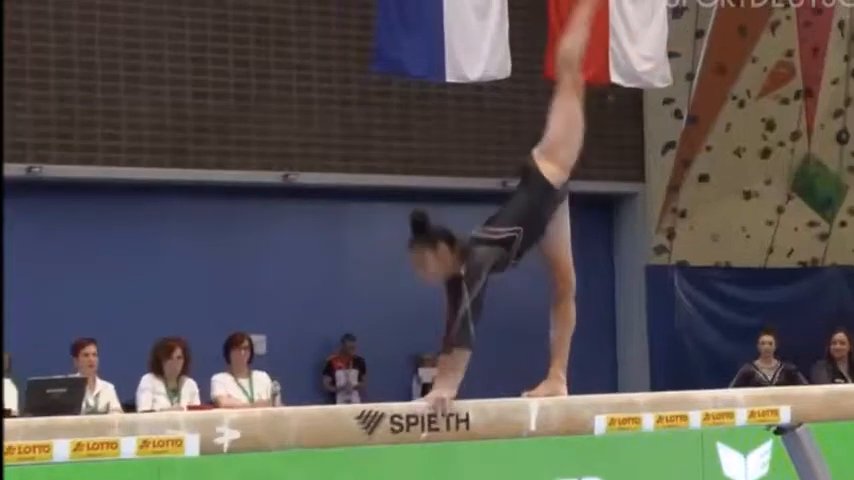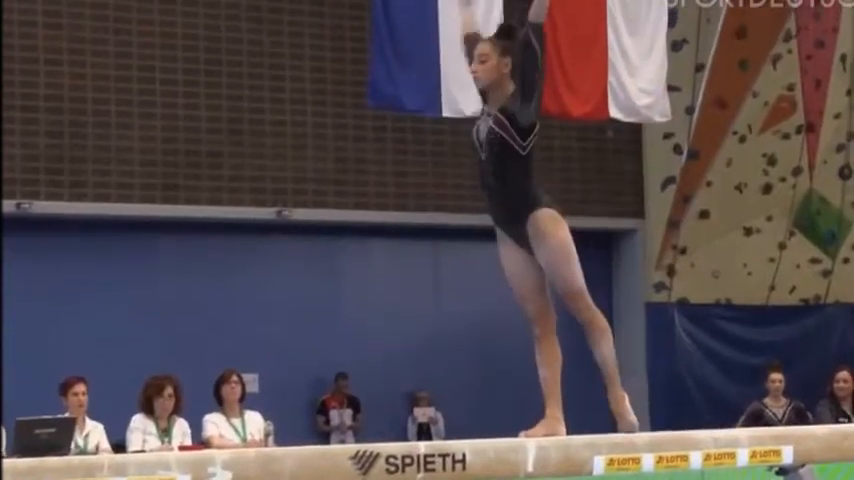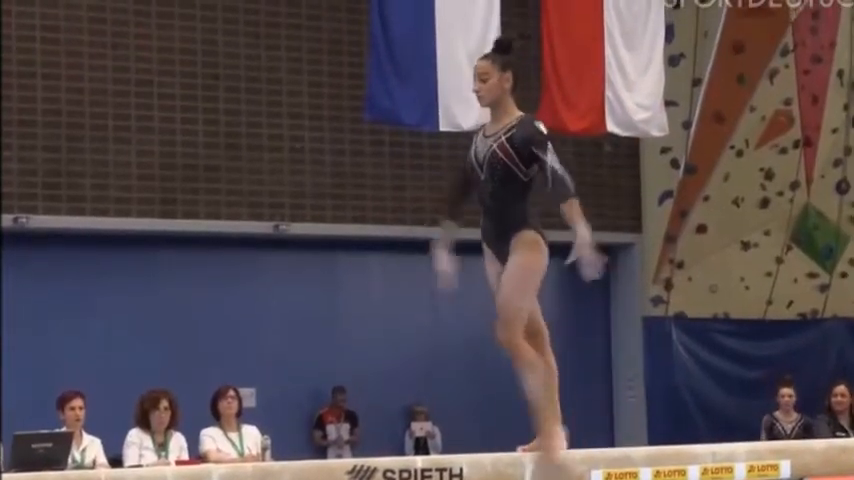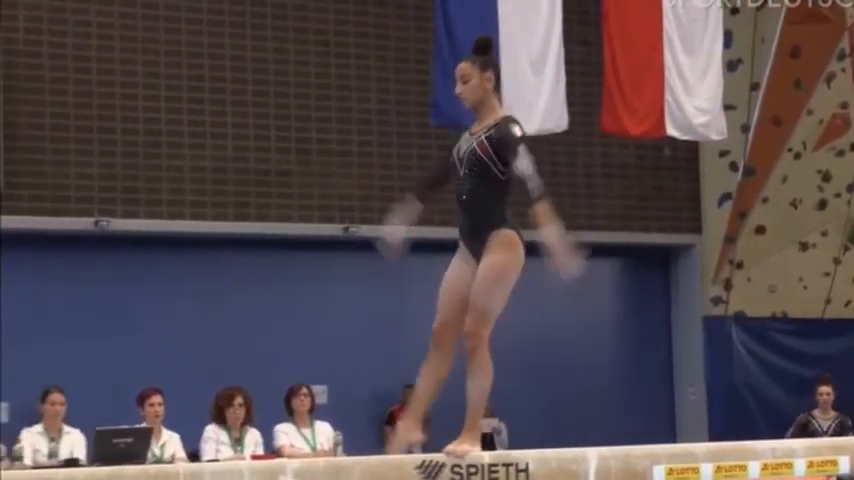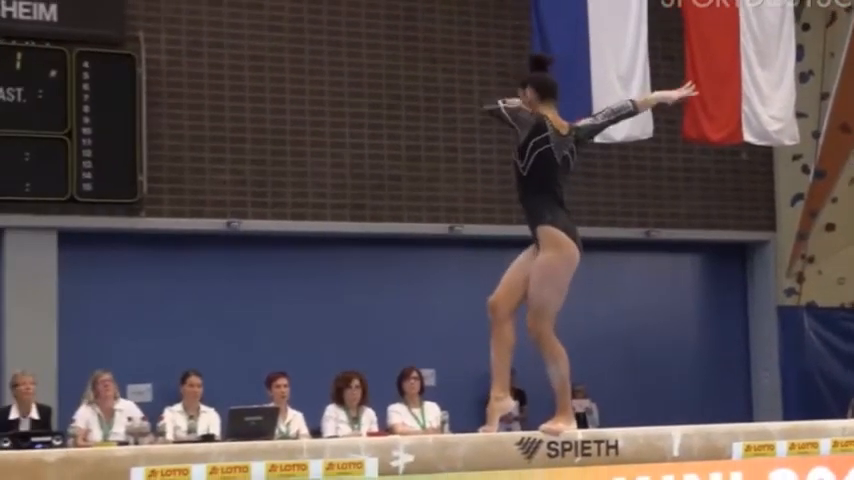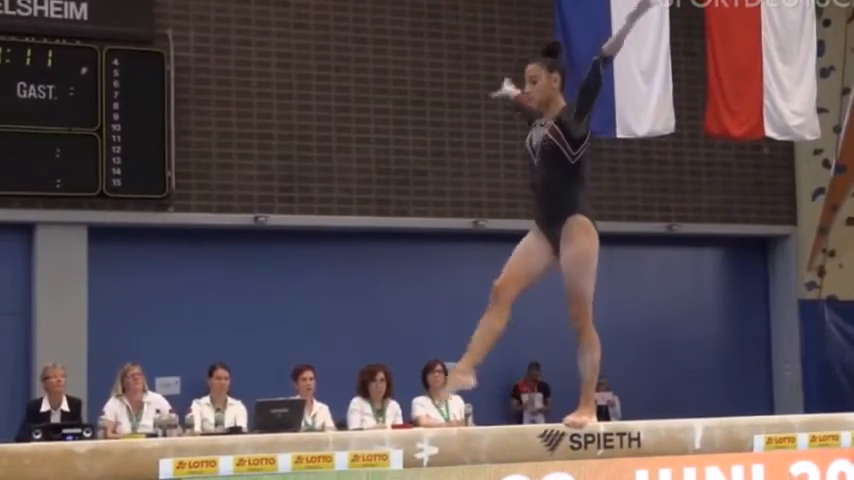
dt=0.7s
person 1, frame 1
left shoulder: (474, 260)
right shoulder: (460, 269)
left elbow: (466, 325)
right elbow: (457, 333)
left wrist: (446, 386)
right wrist: (447, 384)
left hip: (543, 175)
right hip: (541, 197)
right knee: (563, 288)
person 1, frame 2
left shoulder: (522, 102)
right shoulder: (489, 104)
left elbow: (530, 46)
right elbow: (473, 46)
left hip: (538, 218)
right hip: (507, 229)
left knee: (581, 306)
right knee: (540, 321)
left ankle: (617, 395)
right ankle: (553, 417)
person 1, frame 3
left shoulder: (529, 129)
right shoulder: (480, 135)
left elbow: (559, 181)
right elbow: (461, 189)
left wrist: (583, 234)
right wrist: (443, 246)
left hip: (525, 241)
right hip: (493, 245)
left knee: (510, 336)
right knee: (533, 338)
left ankle: (550, 426)
right ankle: (548, 429)
person 1, frame 4
left shoulder: (507, 131)
right shoulder: (470, 134)
left elbow: (530, 180)
right elbow: (438, 178)
left wrist: (552, 233)
right wrist: (401, 219)
left hip: (500, 242)
right hip: (470, 246)
left knee: (474, 335)
right knee: (441, 332)
left ankle: (471, 434)
right ankle: (411, 423)
person 1, frame 5
left shoulder: (534, 123)
right shoulder: (574, 129)
left elbow: (496, 106)
right elbow: (625, 108)
left wrist: (509, 105)
right wrist: (669, 96)
left hip: (556, 238)
right hip: (547, 238)
left knee: (539, 327)
right knee: (498, 306)
left ankle: (564, 414)
right ankle: (499, 395)
person 1, frame 6
left shoulder: (574, 116)
right shoulder: (540, 122)
left elbow: (596, 70)
right elbow: (529, 105)
right wrist: (513, 94)
left hip: (575, 227)
right hip: (544, 229)
left knee: (579, 317)
right knee: (502, 291)
left ankle: (586, 406)
right ankle: (466, 369)
